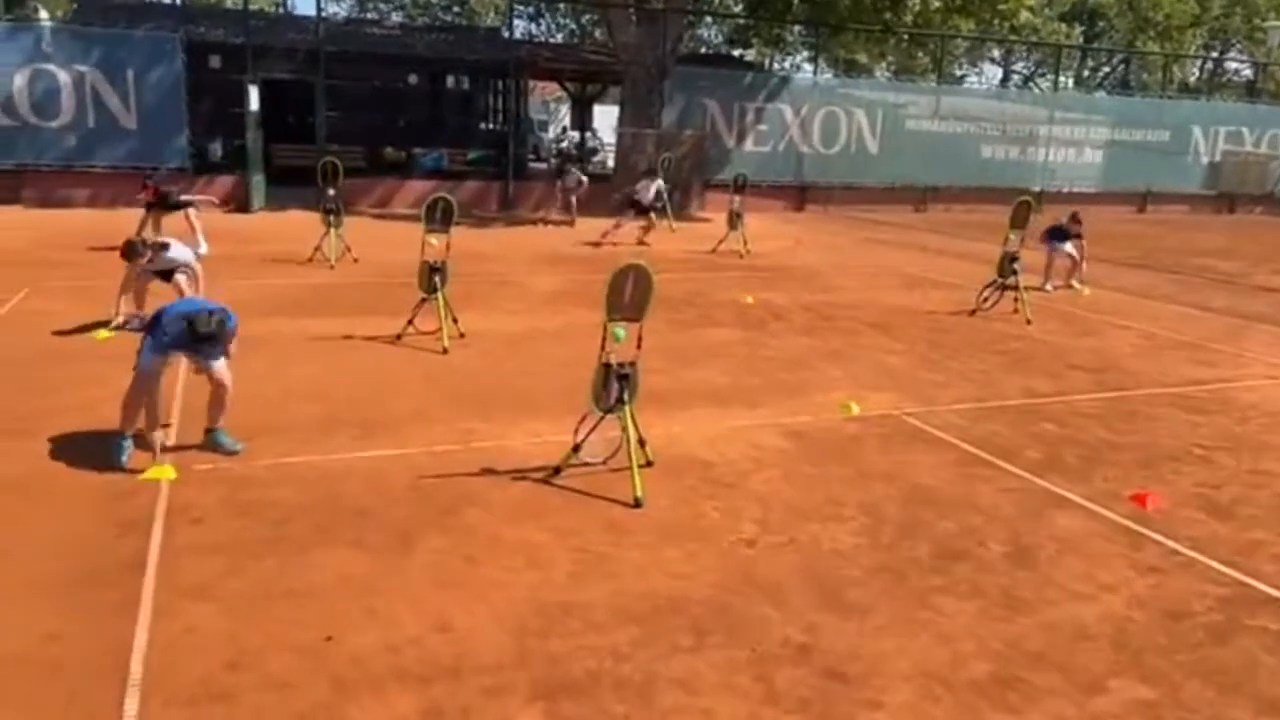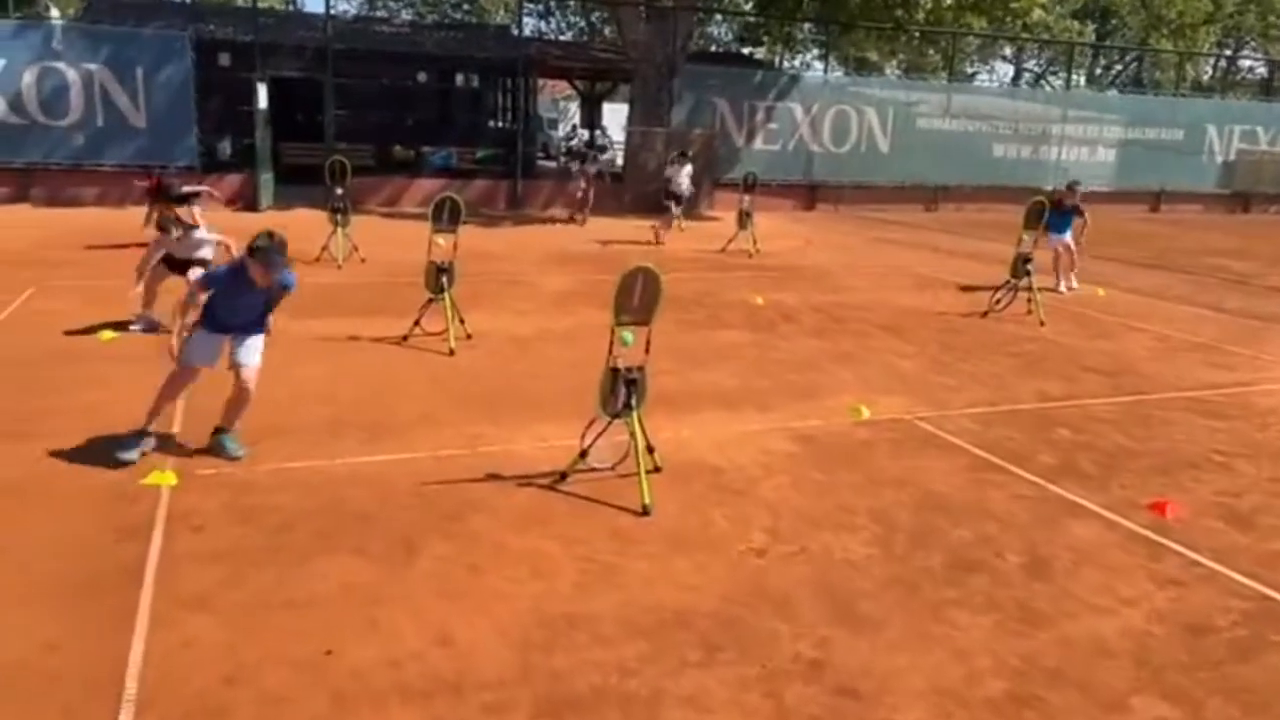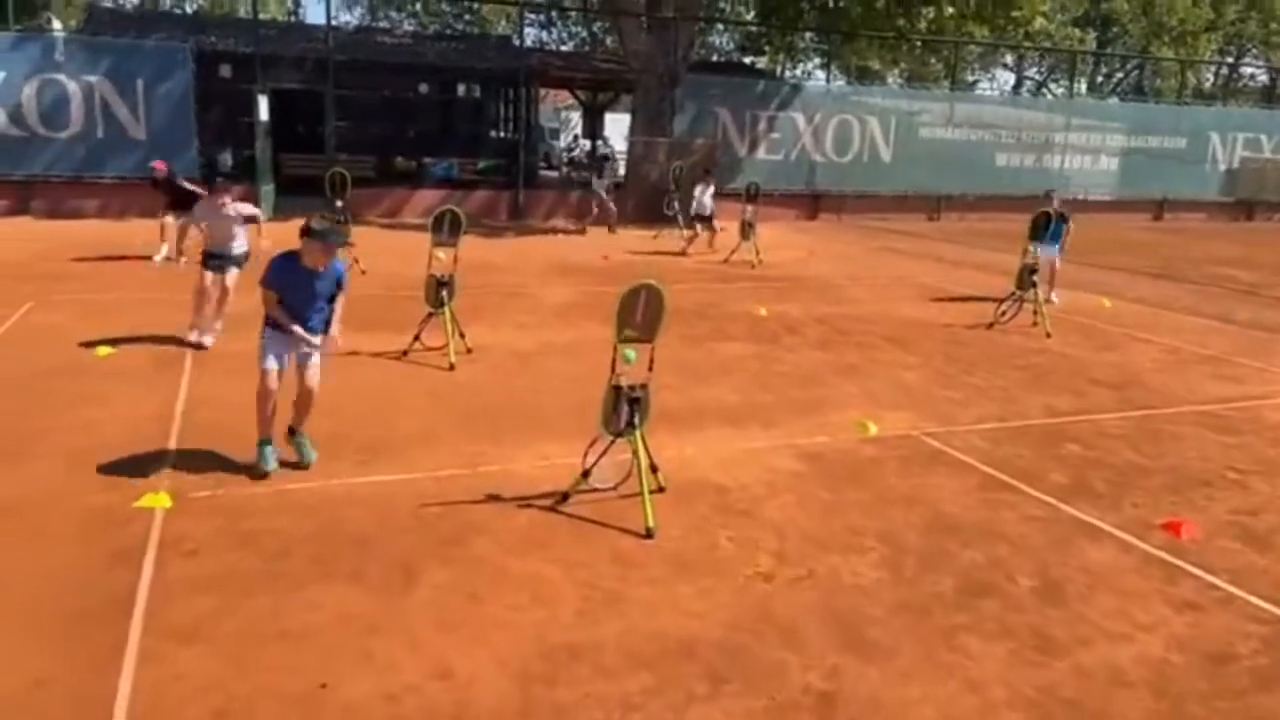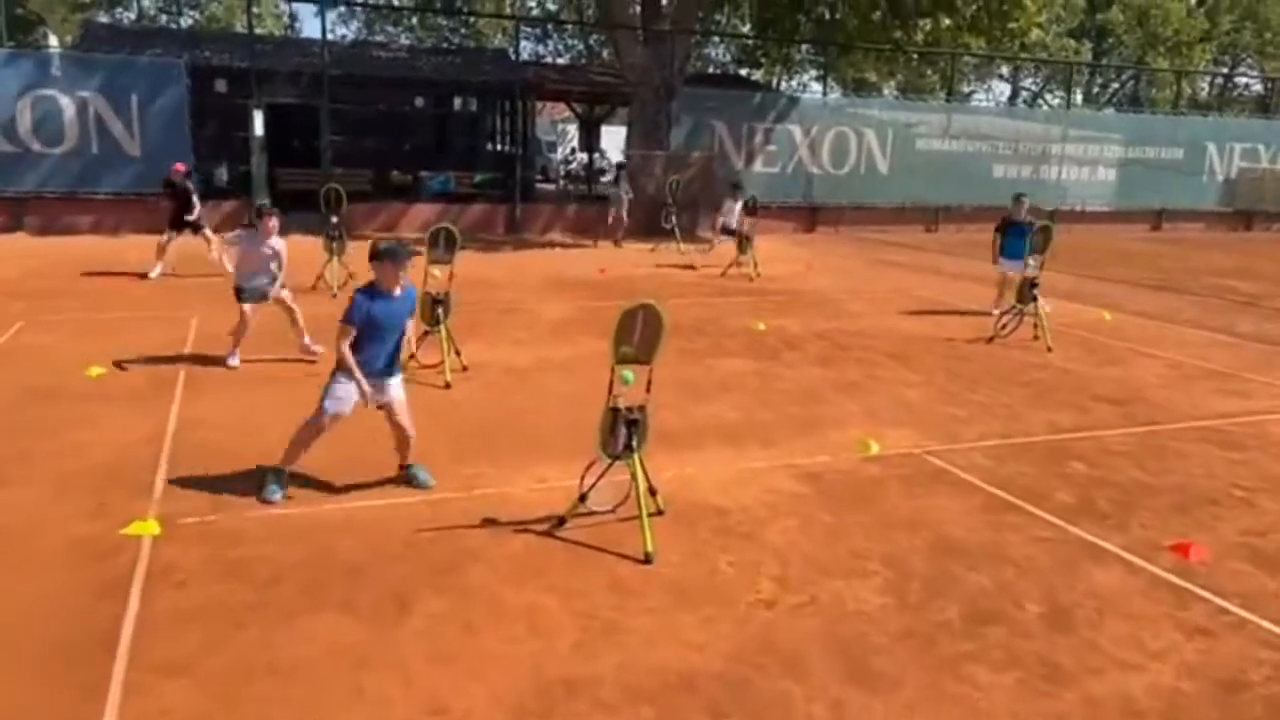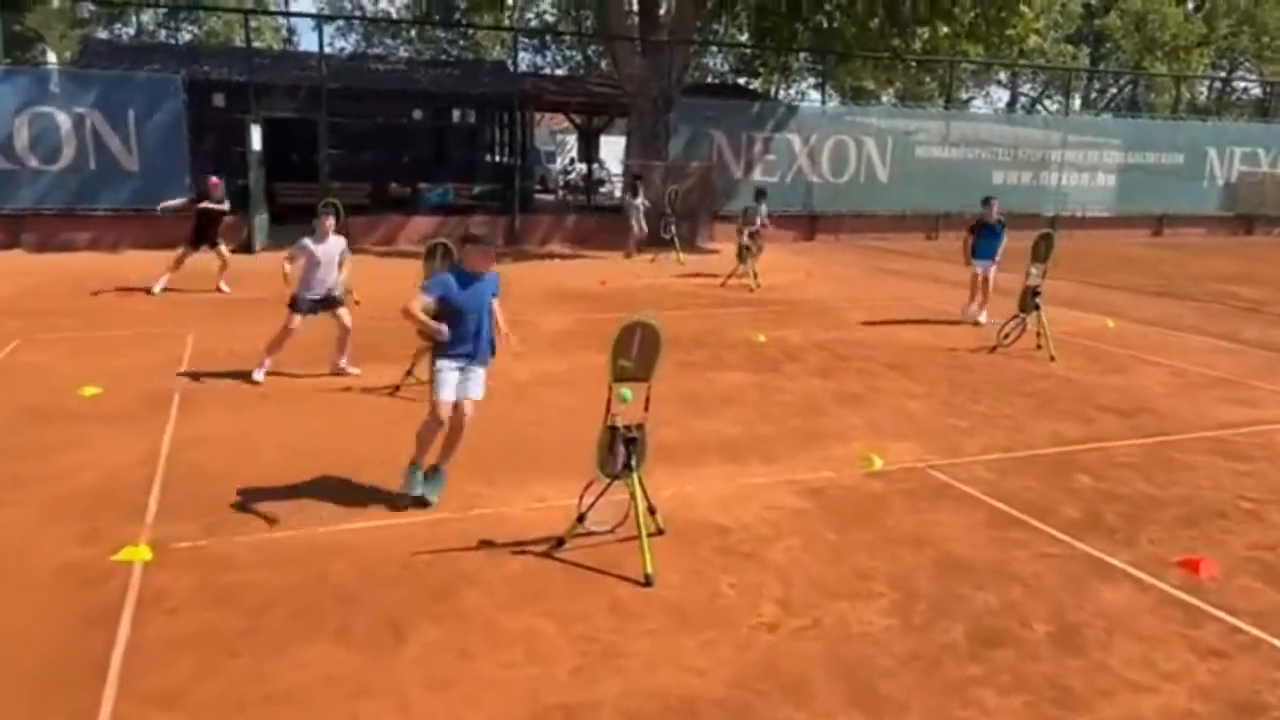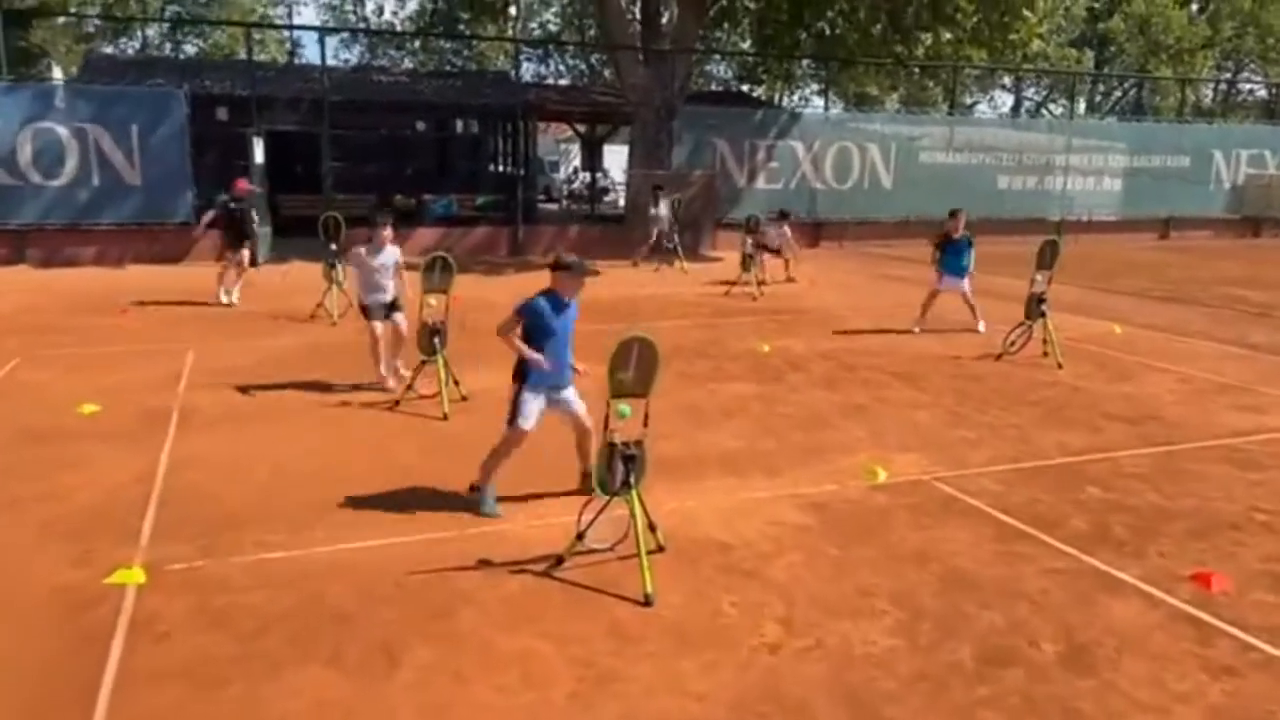
dt=0.2s
person 1, frame 1
left shoulder: (226, 322)
right shoulder: (168, 333)
right elbow: (152, 382)
left wrist: (229, 345)
right wrist: (153, 426)
right hip: (160, 334)
left knee: (223, 383)
right knee: (142, 380)
left ankle: (214, 432)
right ankle: (124, 438)
person 1, frame 2
left shoulder: (285, 280)
right shoulder: (224, 275)
right elbow: (193, 294)
left wrist: (267, 317)
right wrist: (177, 333)
left hip: (250, 333)
right hip: (213, 327)
left knee: (247, 383)
right knee: (180, 378)
left ankle: (224, 433)
right ankle: (145, 434)
person 1, frame 3
left shoulder: (337, 271)
right shoulder: (281, 266)
right elbow: (269, 303)
left wrist: (334, 325)
right wrist: (297, 331)
left hip: (315, 333)
right hip: (280, 330)
left knee: (310, 386)
right knee: (269, 385)
left ankle: (297, 432)
right ankle: (266, 444)
person 1, frame 4
left shoulder: (410, 294)
right shoulder: (363, 301)
right elbow: (342, 345)
left wrist: (410, 334)
right wrist: (360, 382)
left hip: (389, 372)
right hip: (353, 372)
left knee: (404, 426)
right knee: (319, 423)
left ankle: (407, 467)
right ankle: (279, 473)
person 1, frame 5
left shoulder: (491, 278)
right shoulder: (444, 280)
right elbow: (410, 308)
left wrist: (501, 326)
right wrist: (431, 327)
left hip: (477, 359)
right hip: (447, 357)
left knee: (464, 417)
right knee: (440, 415)
left ankle: (438, 470)
right ankle: (415, 468)
person 1, frame 6
left shoulder: (570, 305)
right shoulder: (537, 305)
right elbow: (503, 330)
left wrist: (572, 363)
right wrist: (528, 354)
left hip: (561, 382)
right hip: (533, 384)
left knee: (586, 427)
right knee: (514, 439)
left ankle: (588, 477)
right ankle: (479, 489)
